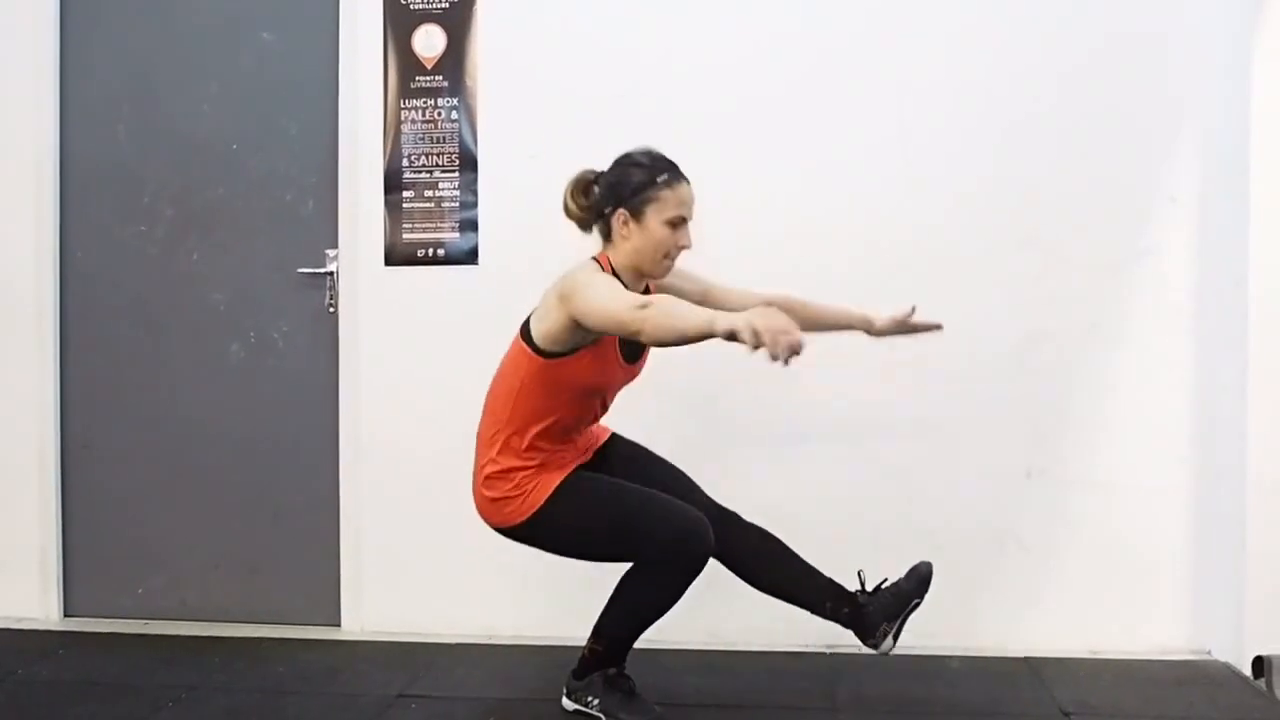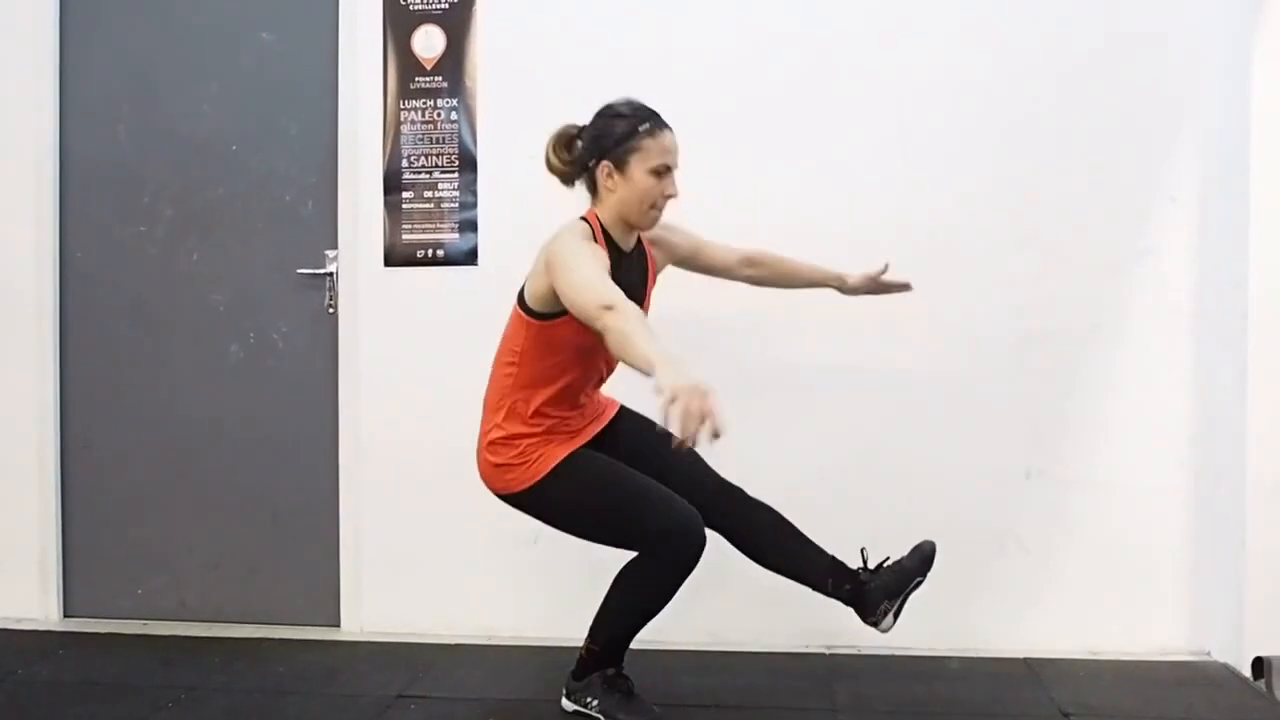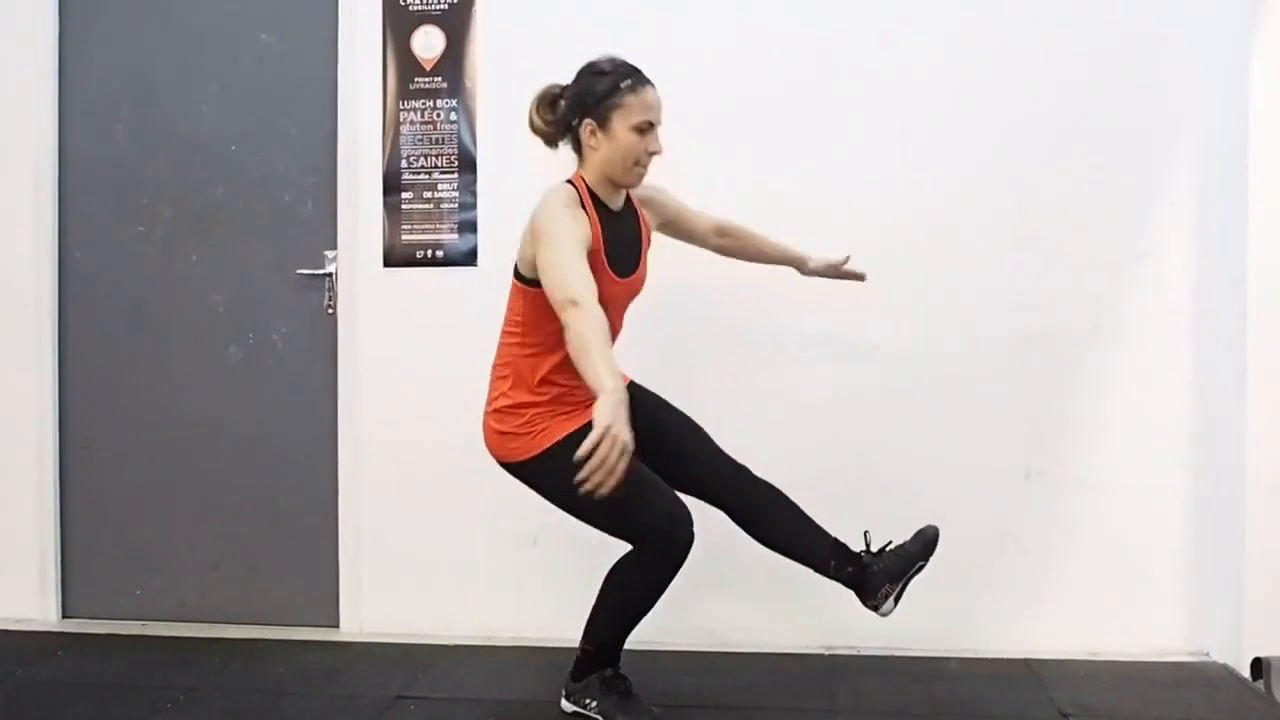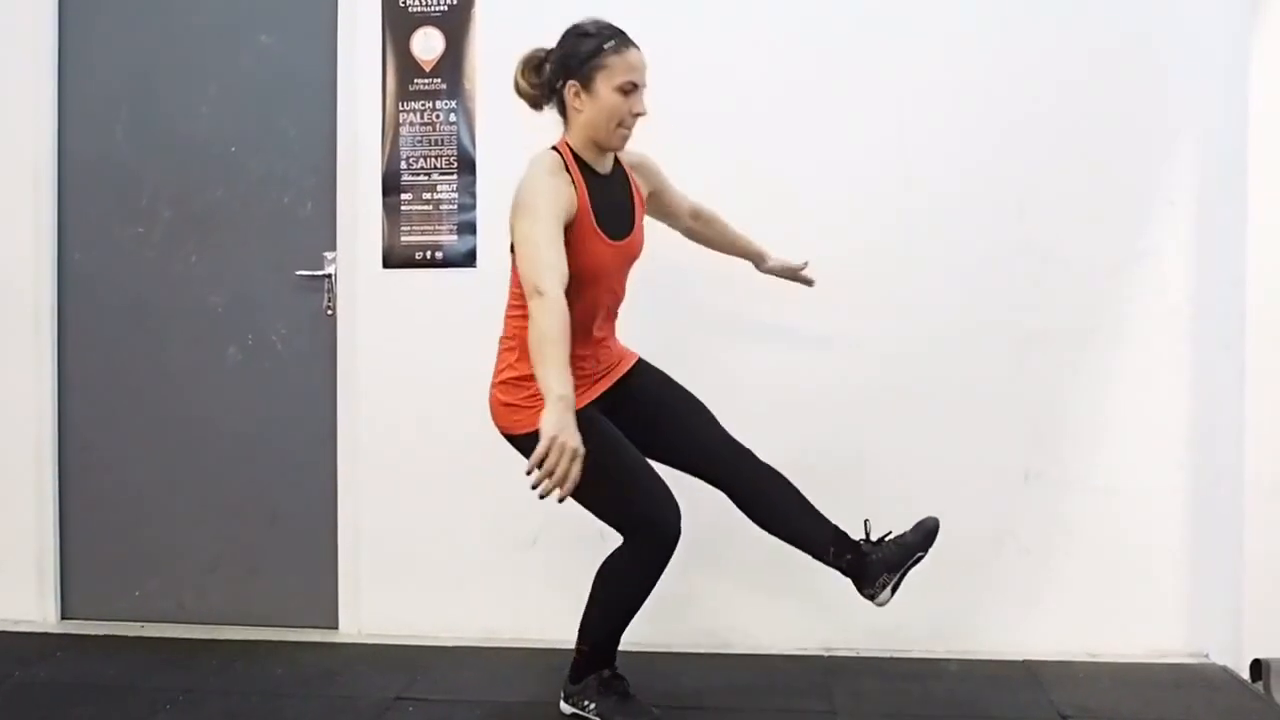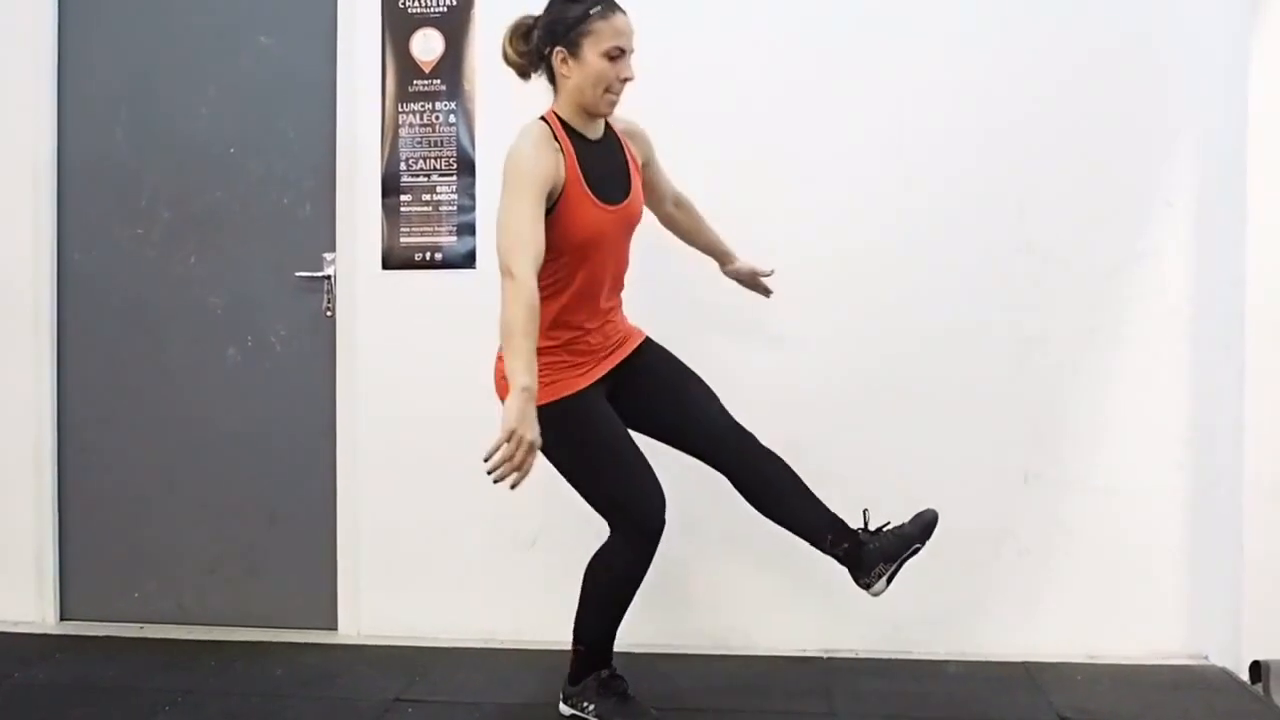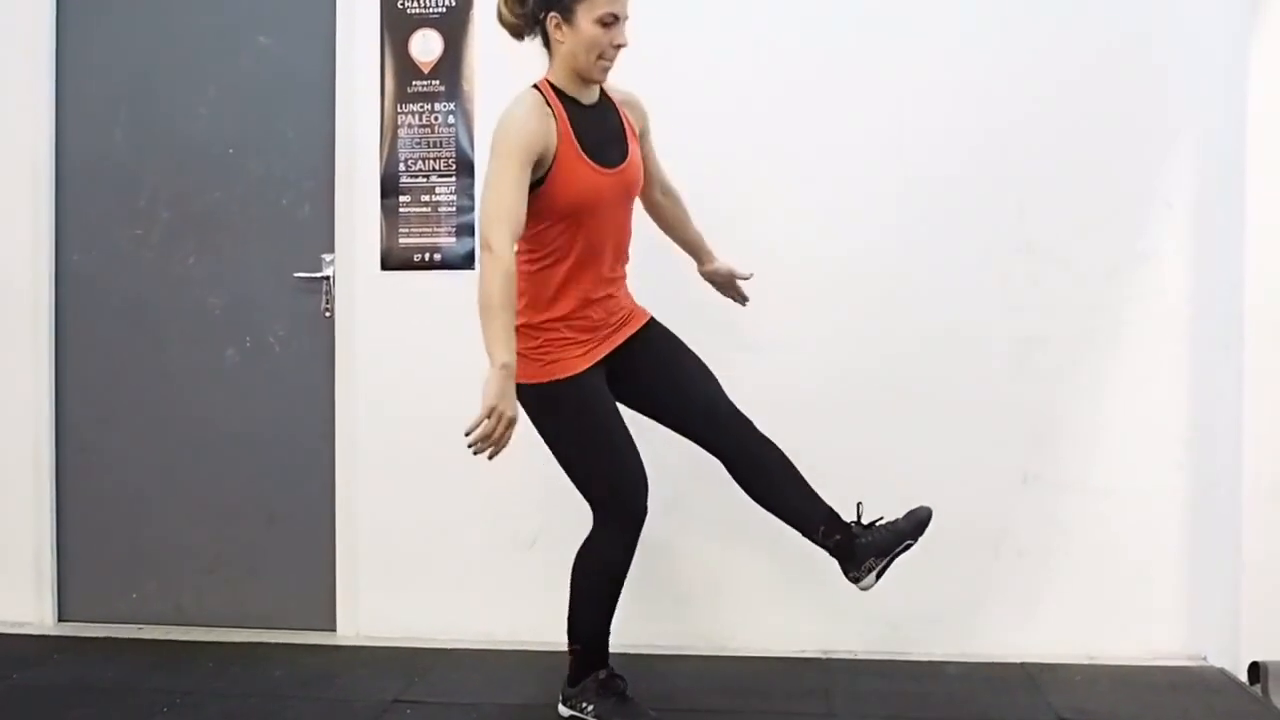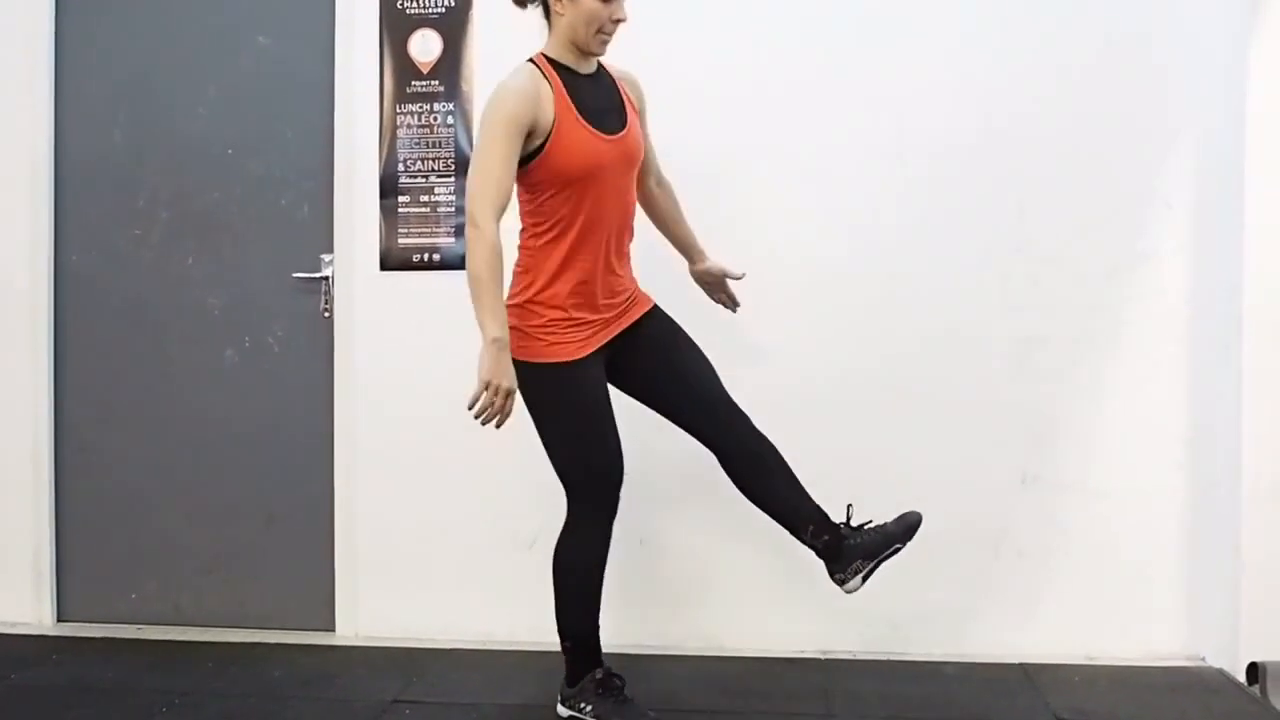
dt=0.1s
person 1, frame 1
left shoulder: (660, 281)
right shoulder: (585, 286)
left elbow: (757, 303)
right elbow: (643, 321)
left wrist: (867, 323)
right wrist: (732, 324)
left hip: (579, 449)
right hip: (521, 480)
left knee: (719, 526)
right knee: (682, 537)
left ankle: (861, 613)
person 1, frame 2
left shoulder: (649, 241)
right shoulder: (571, 249)
left elbow: (742, 261)
right elbow: (610, 311)
left wrist: (843, 281)
right wrist: (669, 373)
left hip: (584, 421)
right hip: (526, 448)
left knee: (722, 500)
right knee: (675, 532)
left ankle: (862, 590)
person 1, frame 3
left shoulder: (642, 203)
right shoulder: (562, 214)
left elbow: (717, 231)
right elbow: (577, 306)
left wrist: (803, 261)
right wrist: (610, 409)
left hip: (598, 394)
right hip: (534, 421)
left knee: (725, 479)
right knee: (665, 530)
left ankle: (862, 573)
person 1, frame 4
left shoulder: (633, 170)
right shoulder: (546, 182)
left elbow: (692, 217)
right elbow: (546, 296)
left wrist: (761, 259)
right wrist: (559, 410)
left hip: (607, 370)
right hip: (539, 397)
left knee: (728, 459)
right knee: (655, 523)
left ankle: (861, 563)
person 1, frame 5
left shoulder: (629, 140)
right shoulder: (537, 153)
left elbow: (671, 205)
right elbow: (521, 278)
left wrist: (730, 261)
right wrist: (522, 405)
left hip: (617, 346)
right hip: (555, 371)
left knee: (732, 446)
right knee: (639, 518)
left ankle: (858, 554)
person 1, frame 6
left shoulder: (627, 111)
right shoulder: (528, 122)
left elbow: (656, 192)
right elbow: (496, 248)
left wrist: (706, 260)
right wrist: (501, 373)
left hip: (619, 324)
right hip: (548, 347)
left knee: (731, 430)
right knee: (621, 504)
left ankle: (851, 545)
person 1, frame 7
left shoulder: (626, 88)
right shoulder: (523, 94)
left elbow: (650, 182)
right elbow: (481, 223)
left wrist: (698, 260)
right wrist: (495, 345)
left hip: (626, 312)
right hip: (552, 334)
left knee: (727, 426)
right knee: (594, 499)
left ankle: (838, 549)
